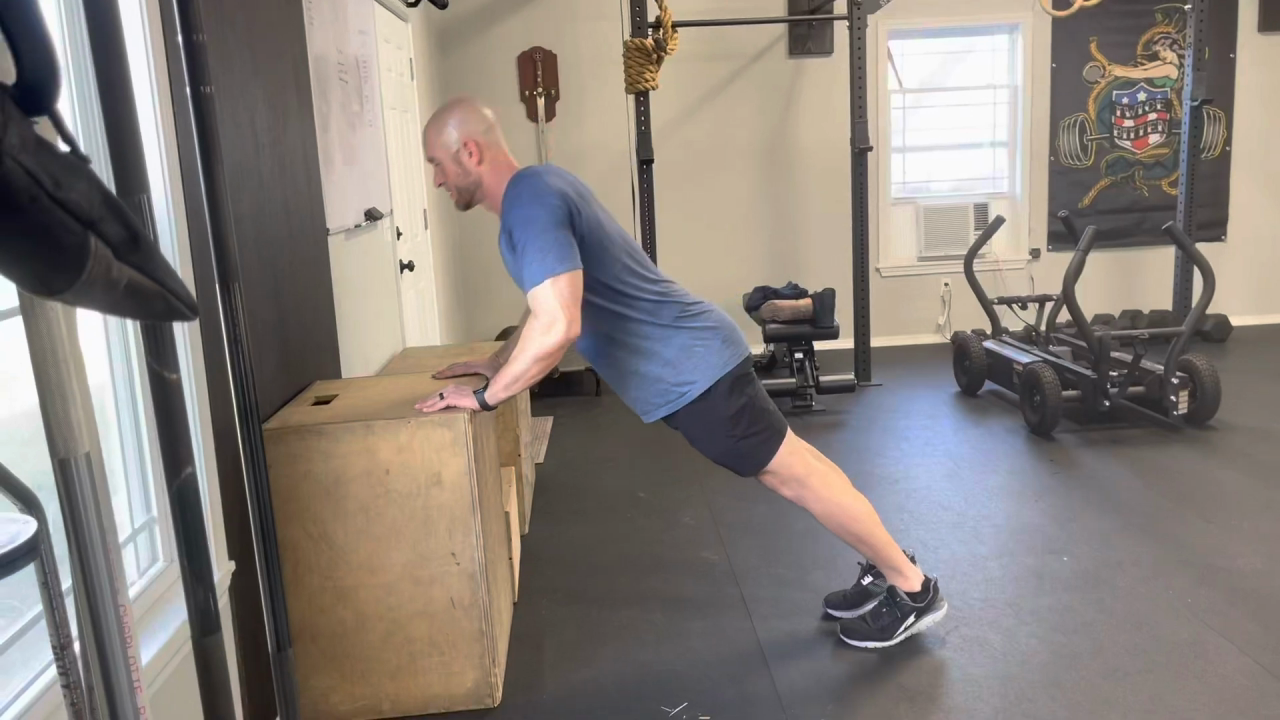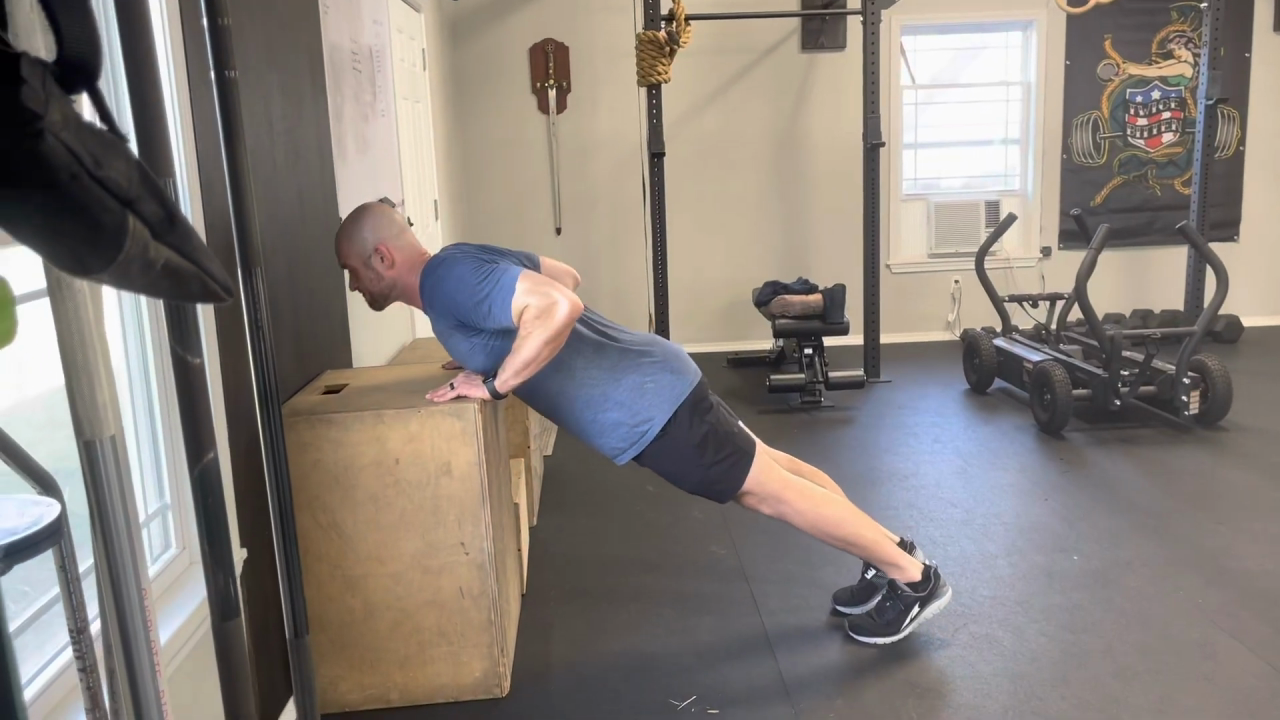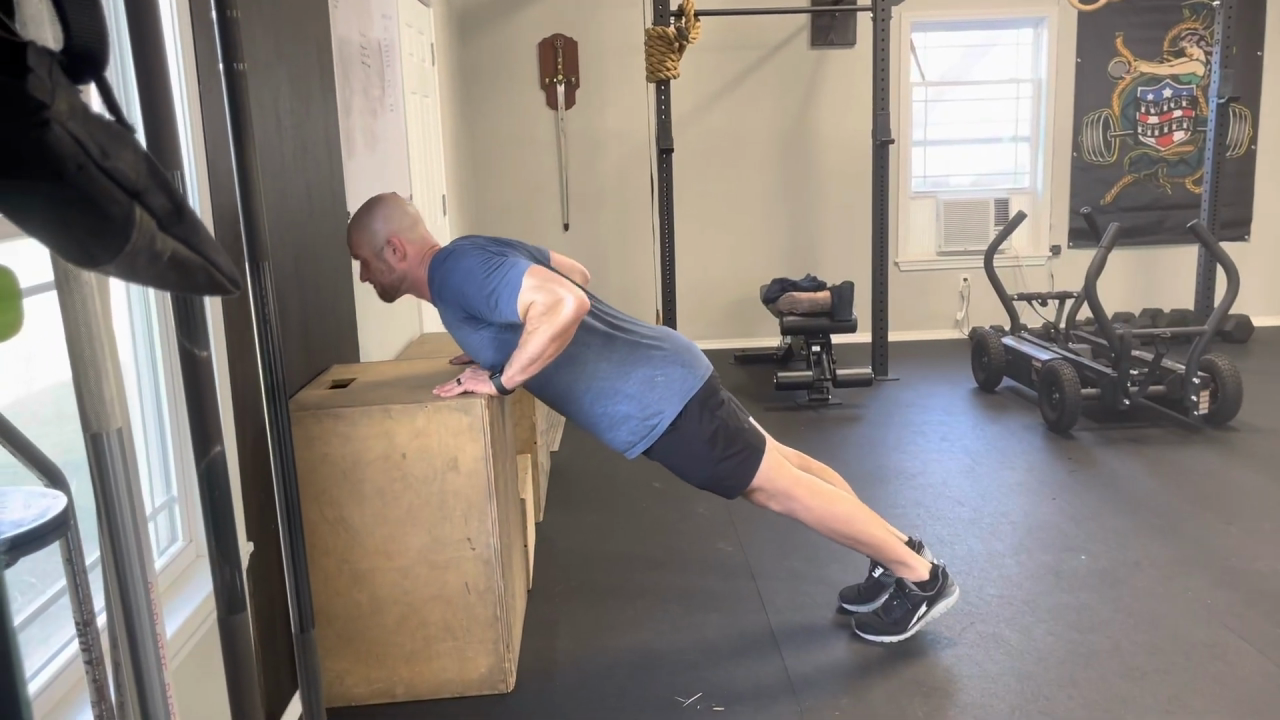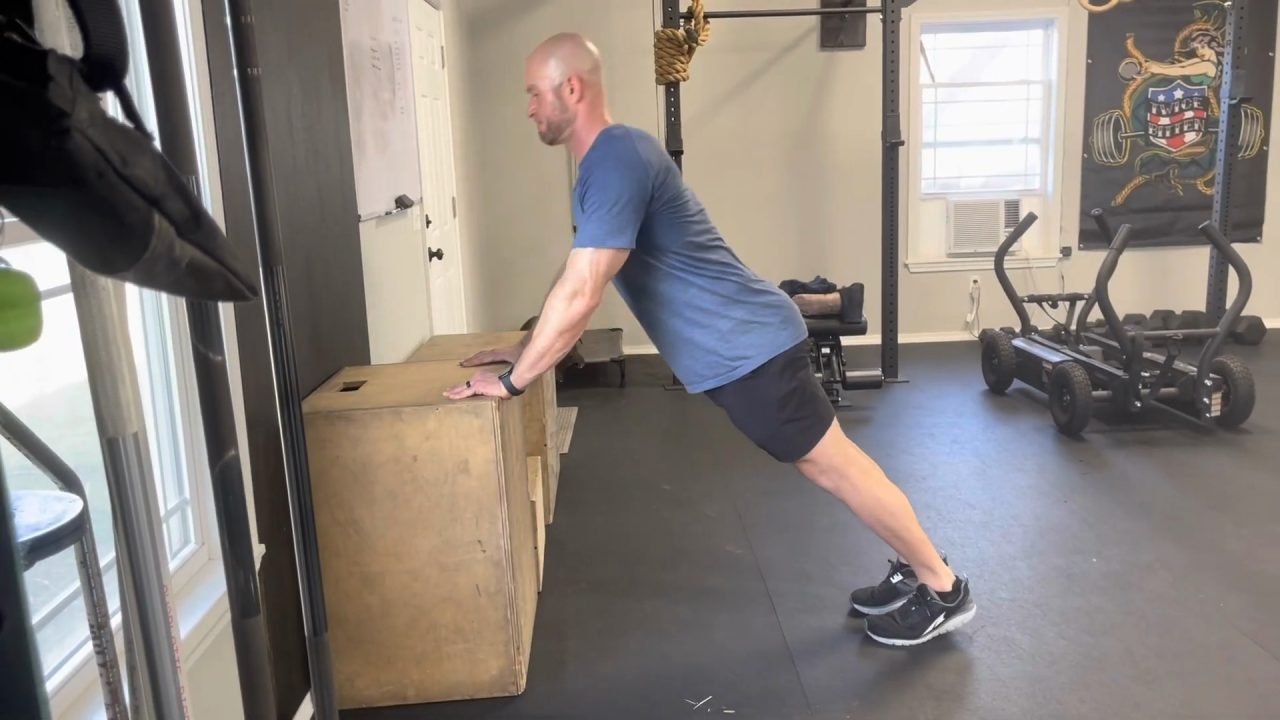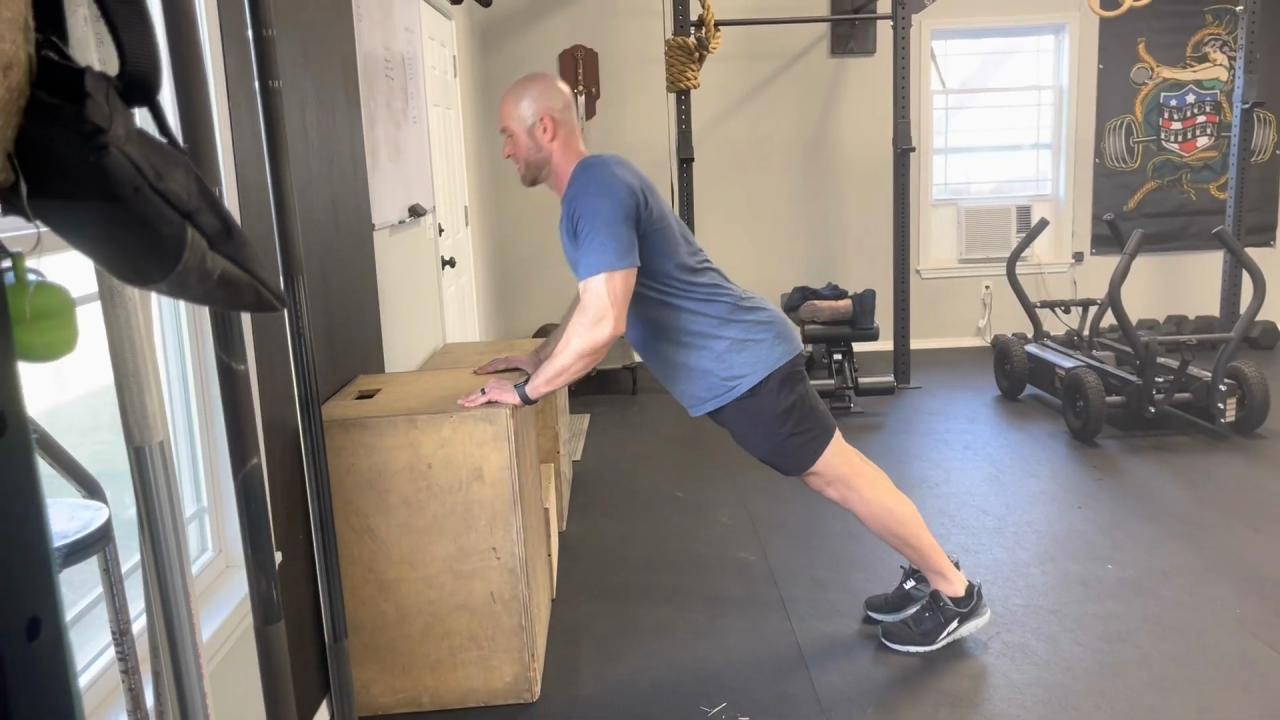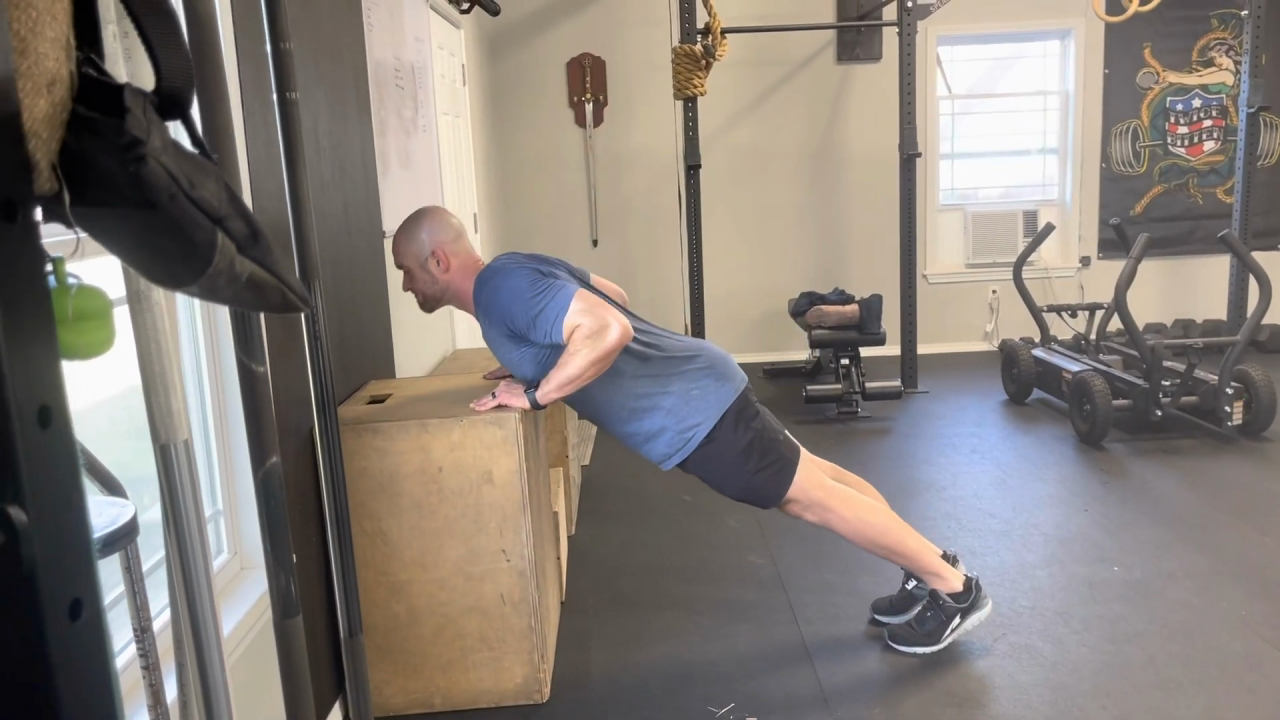
dt=0.7s
person 1, frame 1
left shoulder: (531, 203)
right shoulder: (536, 187)
left elbow: (557, 329)
right elbow: (556, 300)
left wrist: (485, 397)
right wrist: (496, 361)
left hip: (689, 370)
right hip: (694, 353)
left knee: (793, 475)
right knee: (792, 465)
left ankle: (913, 589)
right ankle: (885, 572)
person 1, frame 2
left shoulder: (448, 281)
right shoulder: (461, 262)
left elbow: (560, 308)
right elbow: (566, 275)
left wrist: (493, 384)
left hip: (647, 407)
right hip: (655, 380)
left knee: (771, 490)
right knee: (769, 469)
left ankle: (912, 577)
right ankle: (888, 553)
person 1, frame 3
left shoulder: (458, 270)
right shoulder: (472, 254)
left elbow: (566, 305)
right elbow: (578, 272)
left wrist: (500, 379)
right wrist: (498, 349)
left hip: (657, 401)
right hip: (662, 375)
left knee: (781, 486)
right knee: (777, 466)
left ankle: (920, 576)
right ankle: (897, 554)
person 1, frame 4
left shoulder: (614, 161)
right shoulder: (617, 150)
left elbow: (580, 297)
right elbow: (582, 279)
left wrist: (512, 381)
right wrist: (525, 348)
left hip: (743, 348)
right hip: (746, 337)
left knee: (835, 465)
right knee: (831, 460)
left ankle: (942, 589)
right ankle: (918, 569)
person 1, frame 5
left shoulder: (598, 192)
right shoulder: (596, 181)
left elbow: (603, 324)
right elbow: (599, 293)
left wrist: (526, 390)
right wrist: (539, 355)
left hip: (740, 365)
right hip: (742, 354)
left knee: (840, 476)
right knee: (837, 468)
left ankle: (957, 594)
right ankle: (927, 575)
person 1, frame 6
left shoulder: (502, 290)
right shoulder: (512, 270)
left elbow: (610, 331)
left wrist: (534, 395)
right wrist: (533, 367)
left hip: (692, 412)
right hip: (699, 387)
left knee: (815, 496)
right knee: (812, 479)
left ankle: (953, 588)
right ankle: (928, 569)
